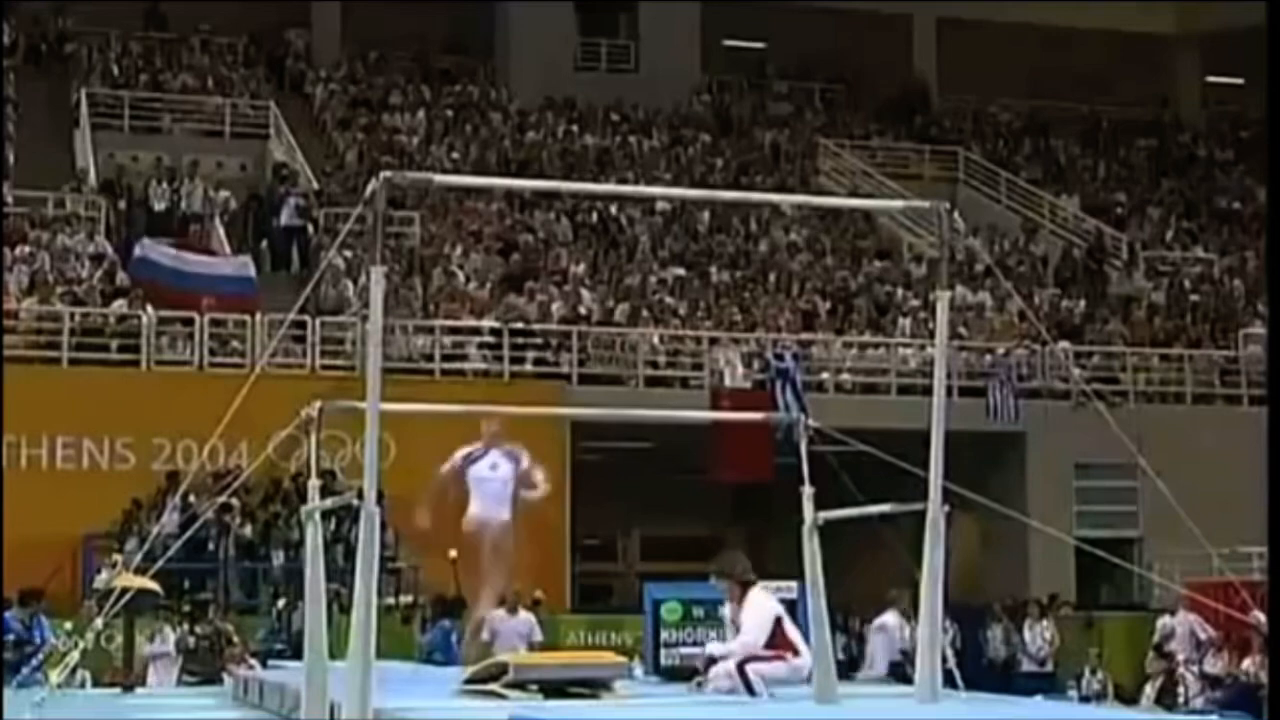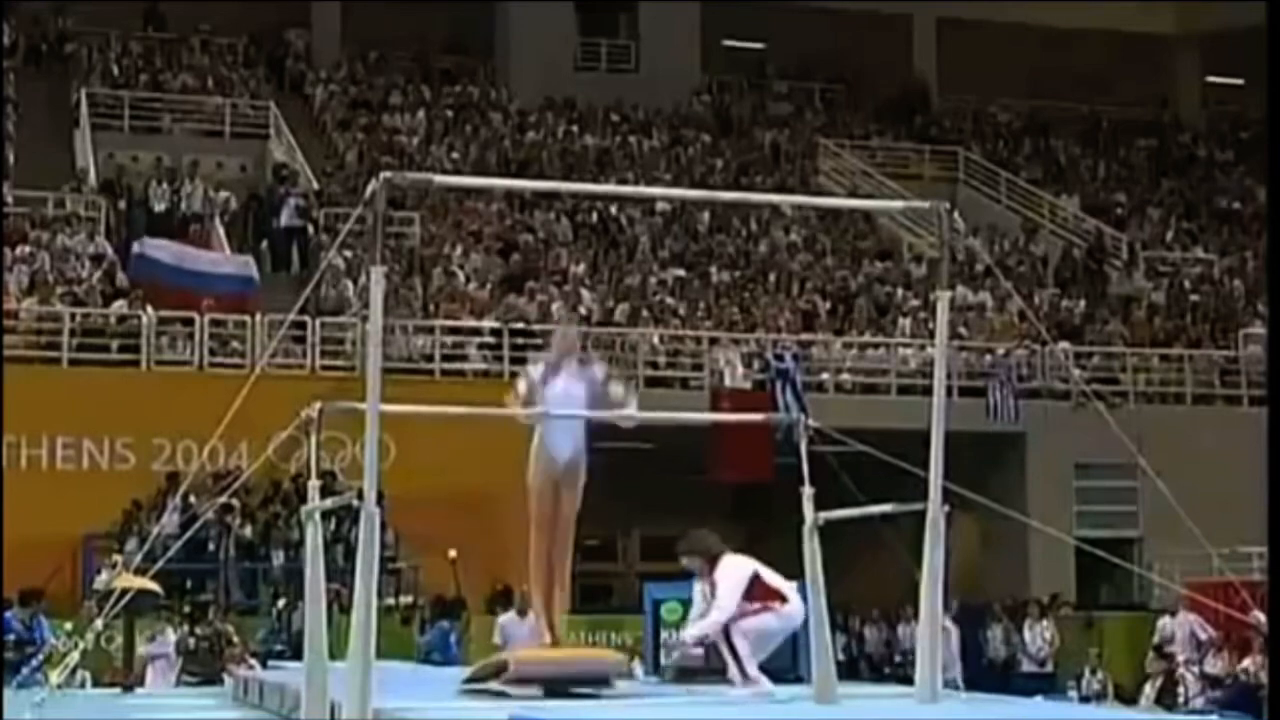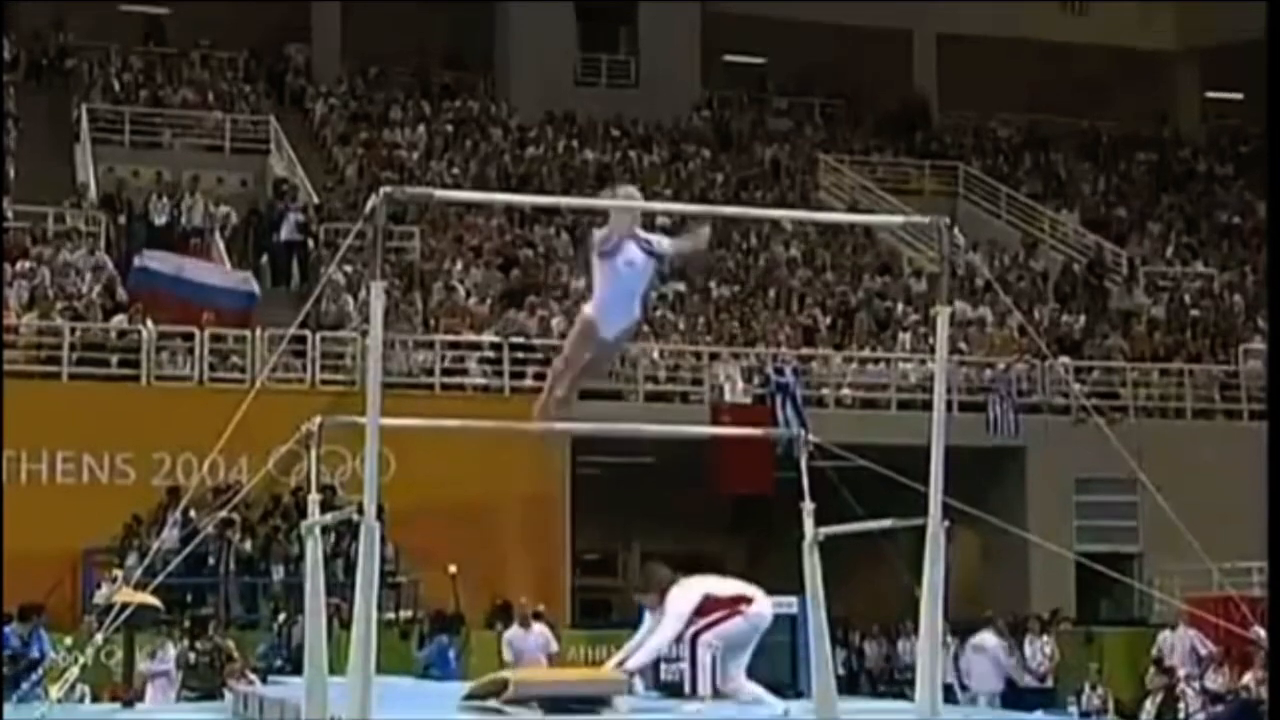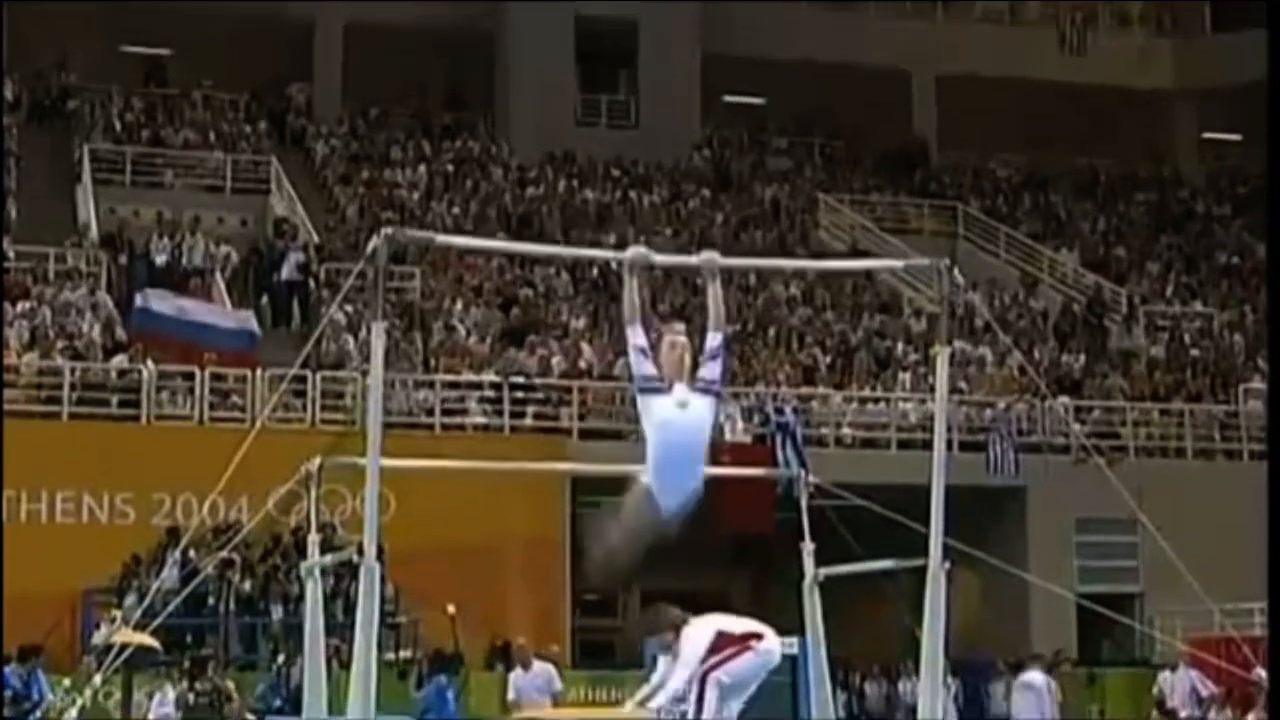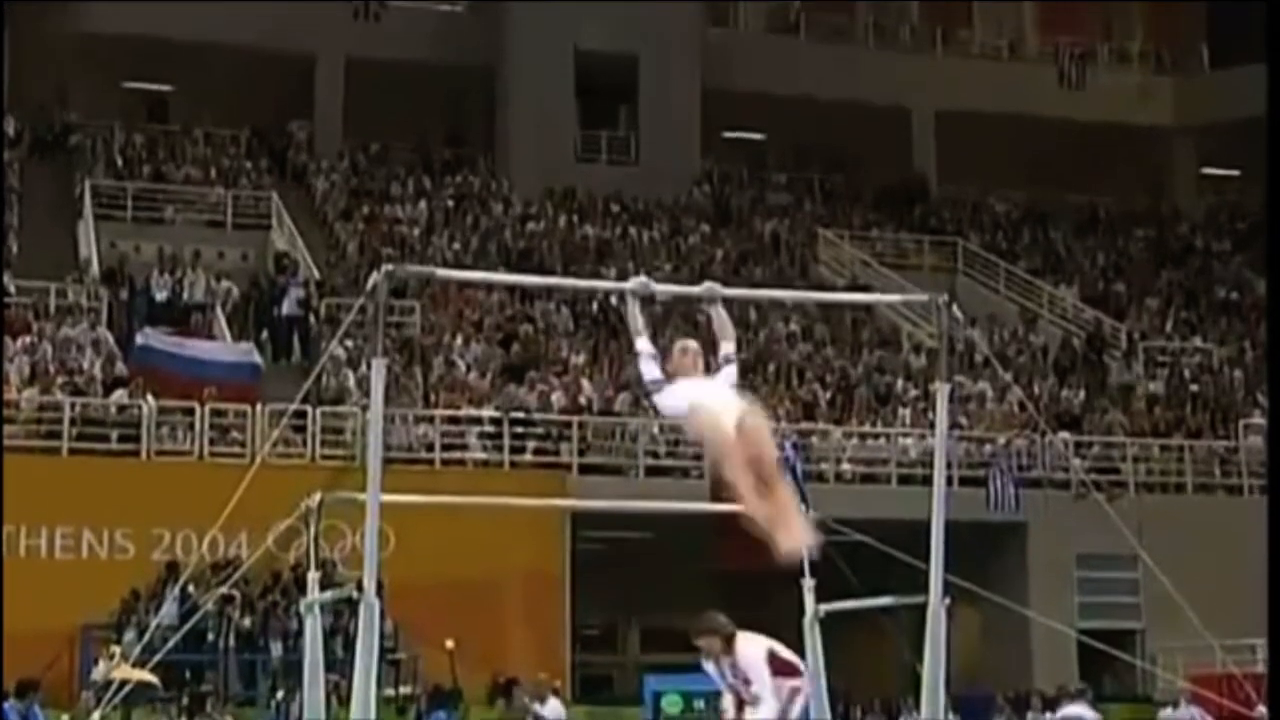
dt=0.4s
person 1, frame 1
left shoulder: (516, 455)
right shoulder: (468, 455)
left elbow: (540, 482)
right elbow: (443, 476)
left wrist: (536, 490)
right wrist: (425, 508)
left hip: (504, 522)
right hip: (477, 518)
left knee: (498, 579)
left ankle: (473, 631)
person 1, frame 2
left shoulder: (590, 372)
right shoulder: (542, 371)
left elbow: (615, 394)
right elbow: (521, 394)
left wrist: (628, 403)
right wrist: (518, 402)
left hip: (575, 455)
right hip: (544, 453)
left knee: (565, 533)
right knee: (542, 533)
person 1, frame 3
left shoulder: (649, 244)
right shoulder: (605, 240)
left elbow: (673, 247)
right elbow: (604, 239)
left wrist: (694, 241)
right wrist: (617, 227)
left hip: (625, 322)
right hip: (595, 318)
left knee: (596, 366)
right knee: (569, 363)
left ankle: (562, 397)
right ankle: (548, 399)
person 1, frame 4
left shoulder: (704, 388)
right shoulder: (649, 385)
left elbow: (716, 332)
right elbow: (633, 327)
left wrist: (713, 278)
right wrist: (631, 272)
left hip: (688, 494)
right hip: (653, 492)
right knee: (617, 545)
right ankle: (602, 552)
person 1, frame 5
left shoulder: (720, 381)
right shoulder: (665, 390)
left elbow: (729, 344)
right elbow: (642, 342)
left wrist: (714, 303)
right wrist: (633, 299)
left knee: (771, 472)
right knee: (735, 467)
left ankle: (796, 532)
right ankle: (779, 535)
